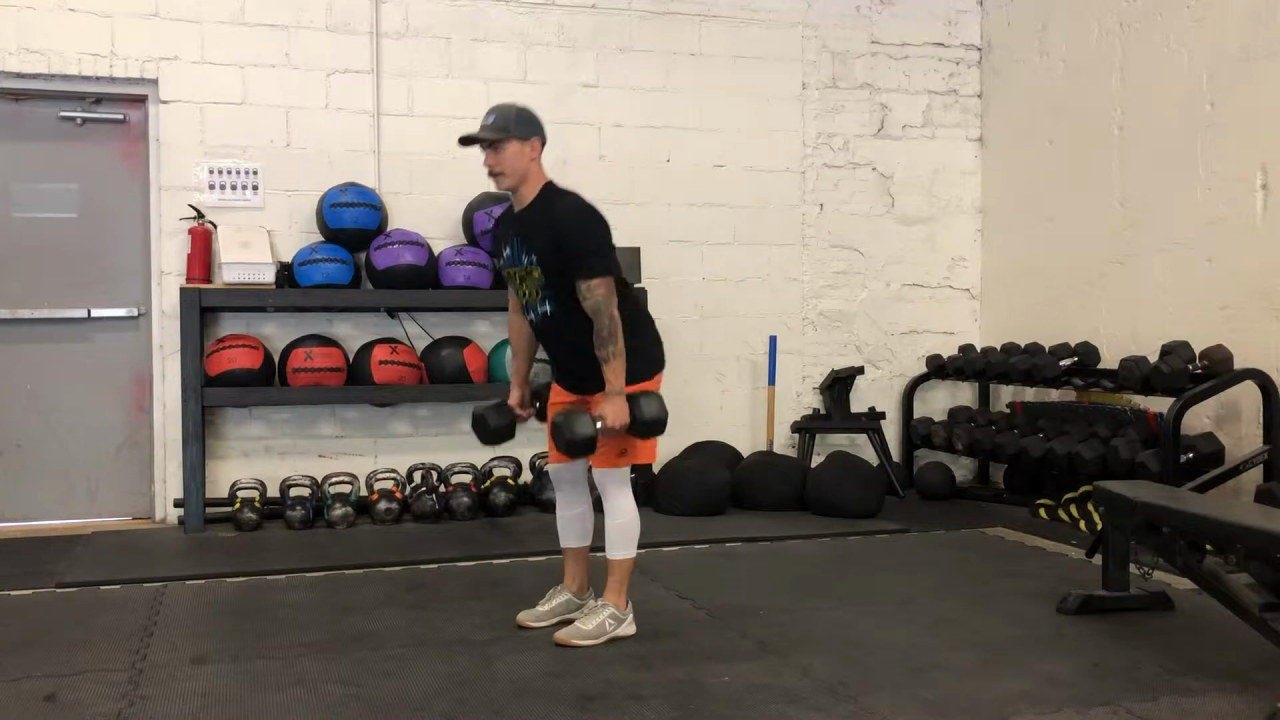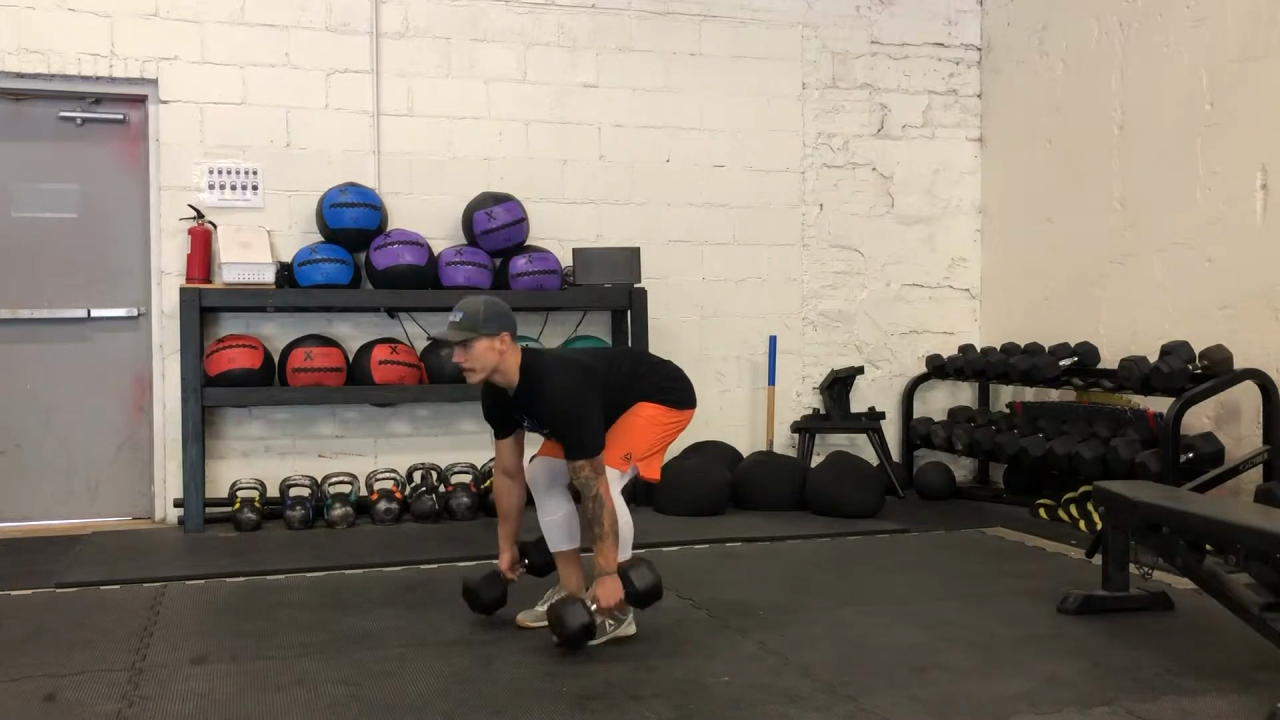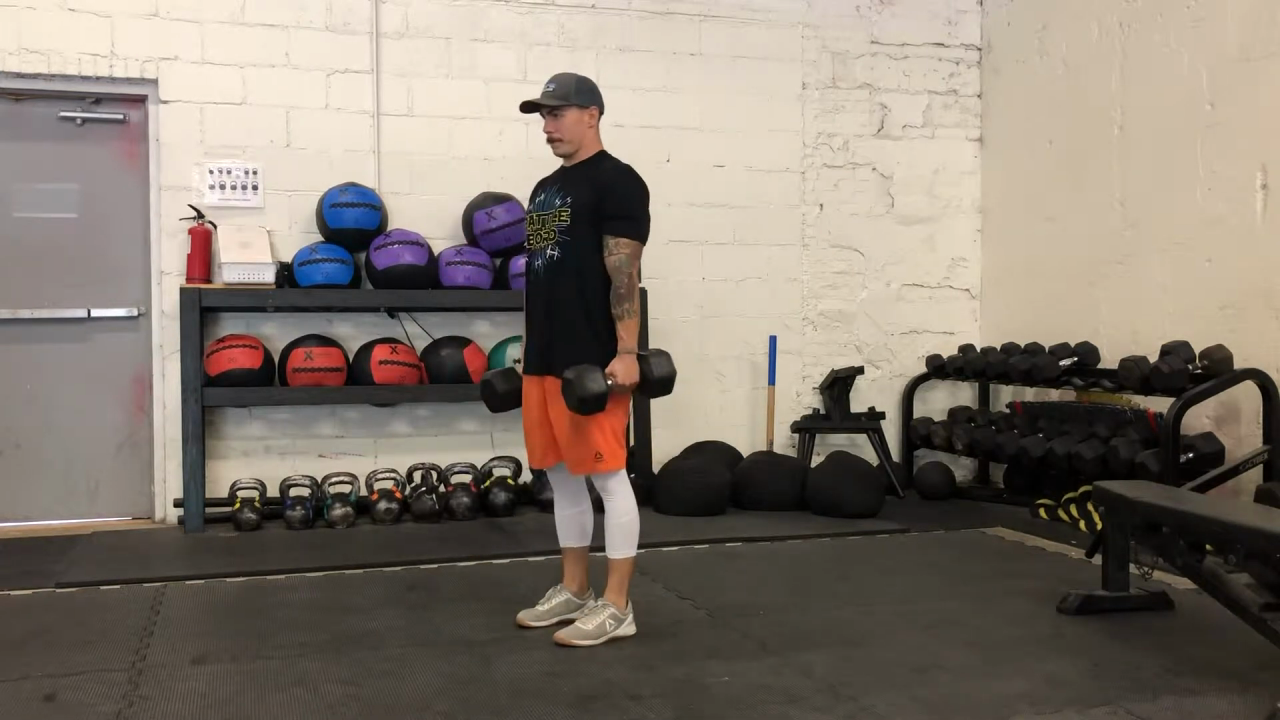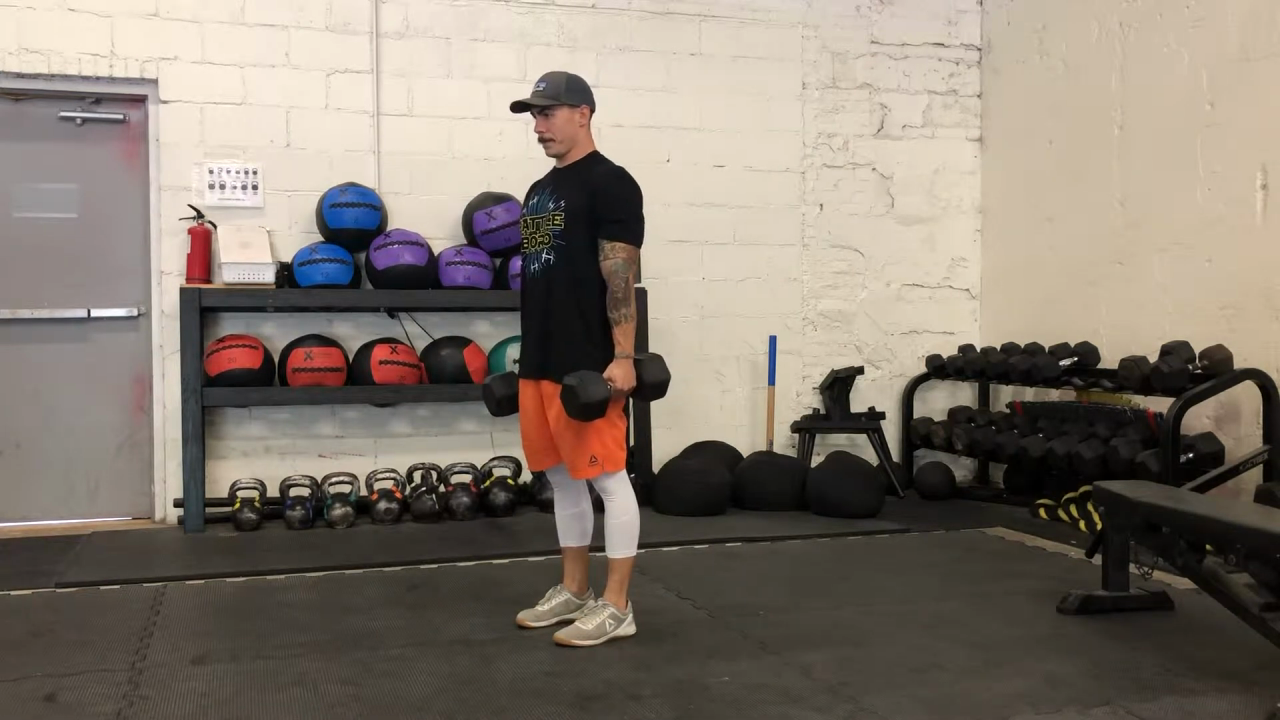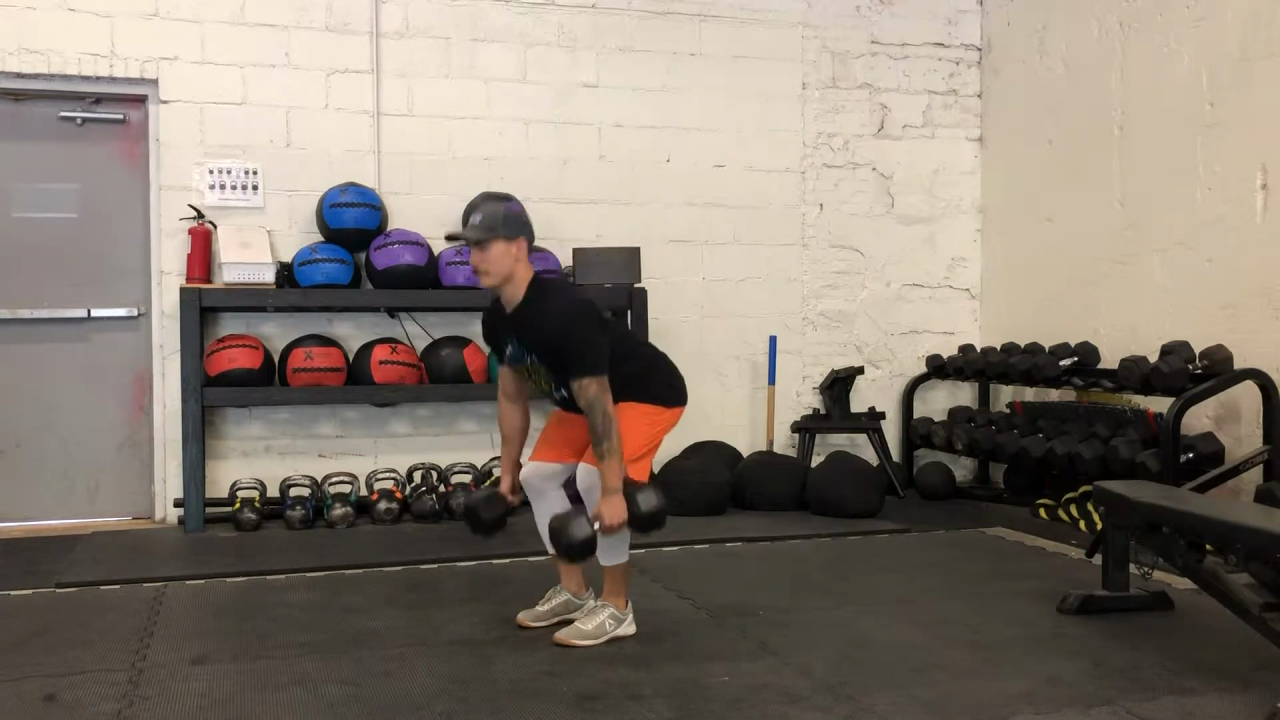
dt=1s
person 1, frame 1
left shoulder: (573, 218)
right shoulder: (505, 227)
left elbow: (604, 311)
right elbow: (520, 310)
left wrist: (616, 394)
right wrist: (518, 383)
left hip: (625, 368)
right hip: (571, 373)
left knee: (609, 476)
right knee: (565, 474)
left ankle: (616, 607)
right ankle: (574, 591)
person 1, frame 2
left shoulder: (560, 390)
right shoulder: (497, 394)
left elbow: (594, 490)
right elbow: (508, 474)
left wrist: (608, 574)
right wrist: (507, 547)
left hip: (661, 398)
right hip: (610, 399)
left knee: (605, 477)
right knee: (542, 474)
left ankle: (615, 611)
right ankle: (571, 590)
person 1, frame 3
left shoulder: (616, 181)
right shoulder: (546, 188)
left elbow: (624, 272)
left wrist: (626, 352)
right wrist: (527, 354)
left hip: (591, 362)
right hip: (545, 361)
left knee: (606, 476)
right knee: (562, 477)
left ankle: (617, 606)
right ankle: (574, 591)
person 1, frame 4
left shoulder: (608, 183)
right shoulder: (540, 190)
left elbow: (620, 277)
left wrist: (623, 357)
right wrist: (530, 358)
left hip: (588, 365)
right hip: (540, 363)
left knee: (607, 477)
right knee: (562, 477)
left ankle: (616, 607)
right ankle: (573, 591)
person 1, frame 5
left shoulder: (563, 312)
right shoulder: (498, 319)
left elbow: (600, 408)
right elbow: (512, 398)
left wrist: (614, 493)
right wrist: (508, 471)
left hip: (648, 393)
left knee: (591, 480)
right knee: (539, 476)
left ankle: (615, 608)
right ankle: (573, 592)
